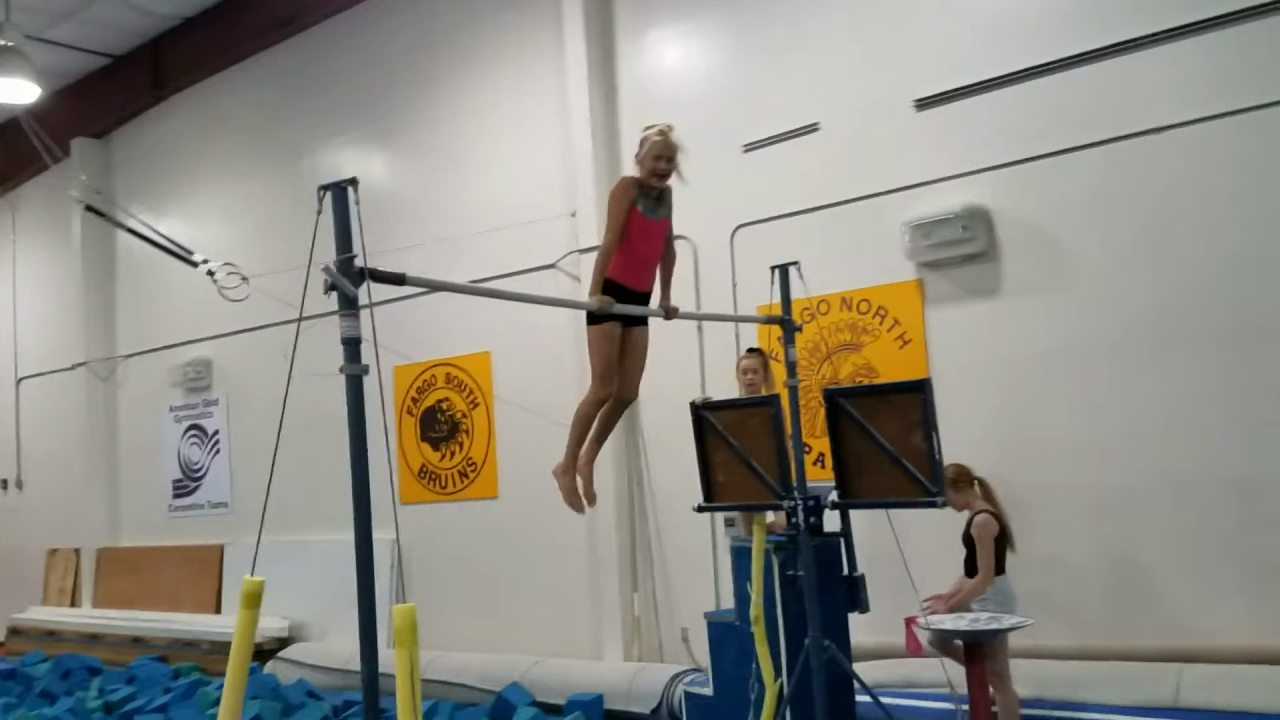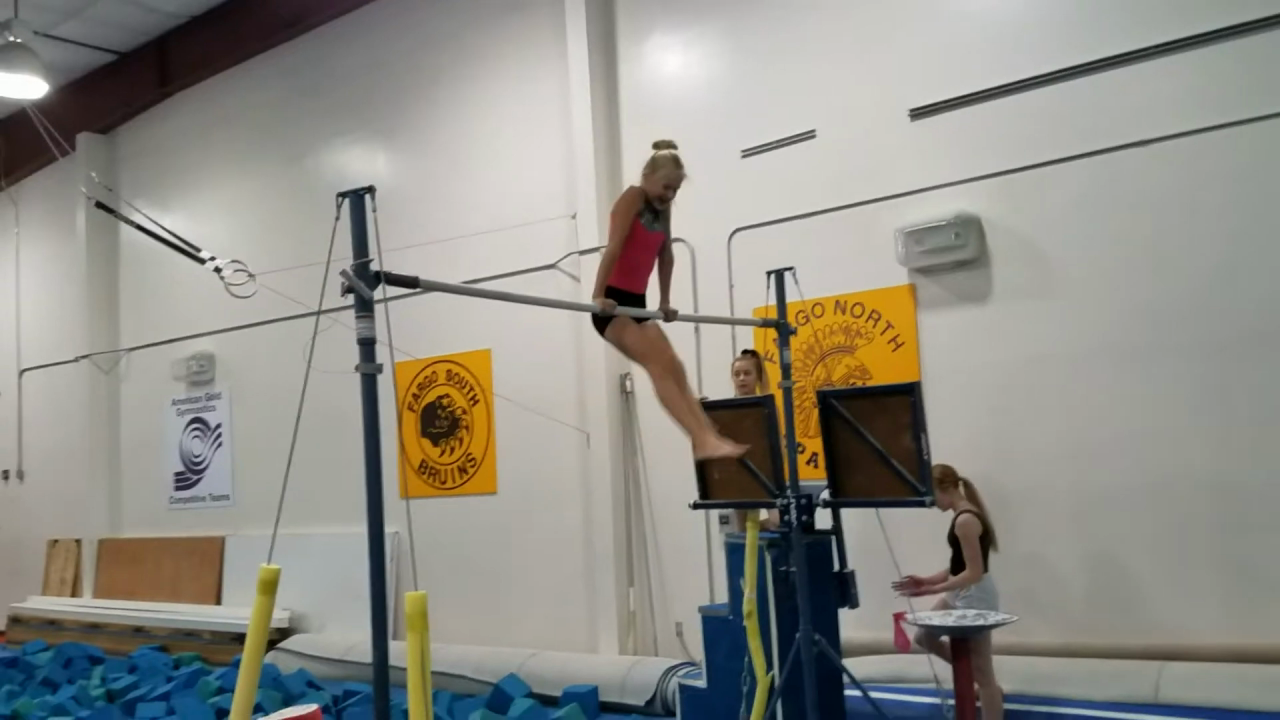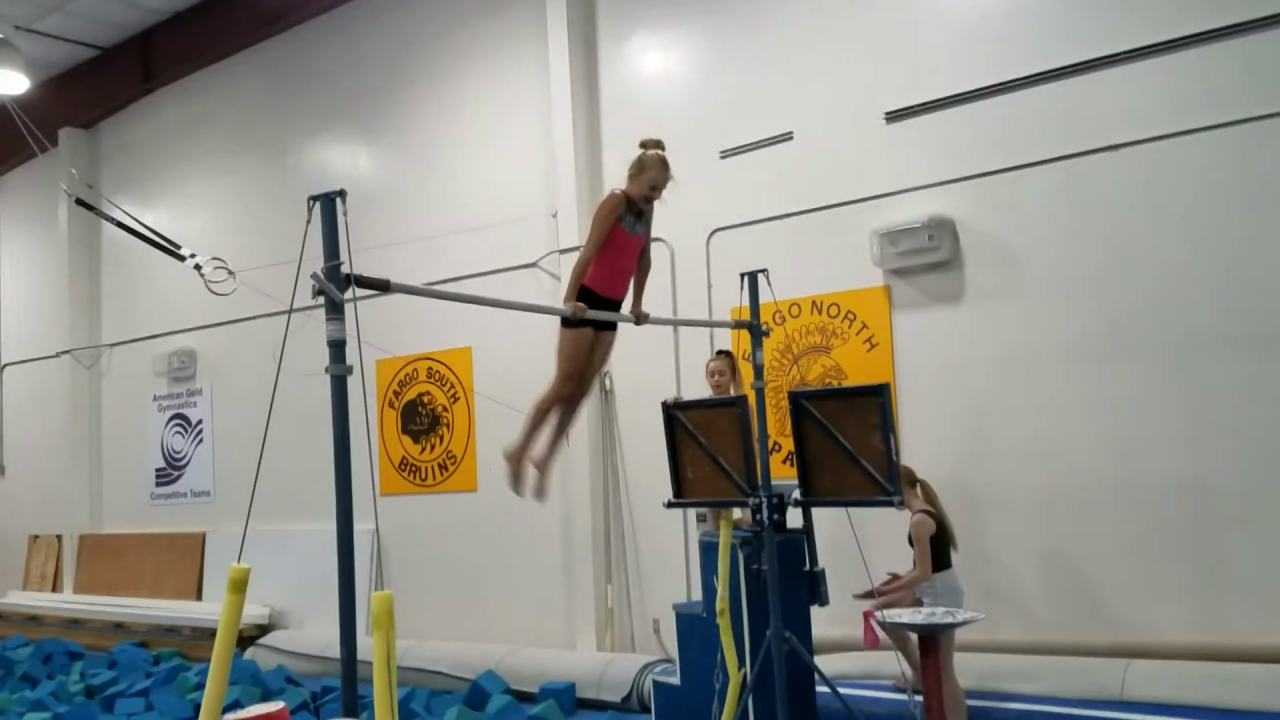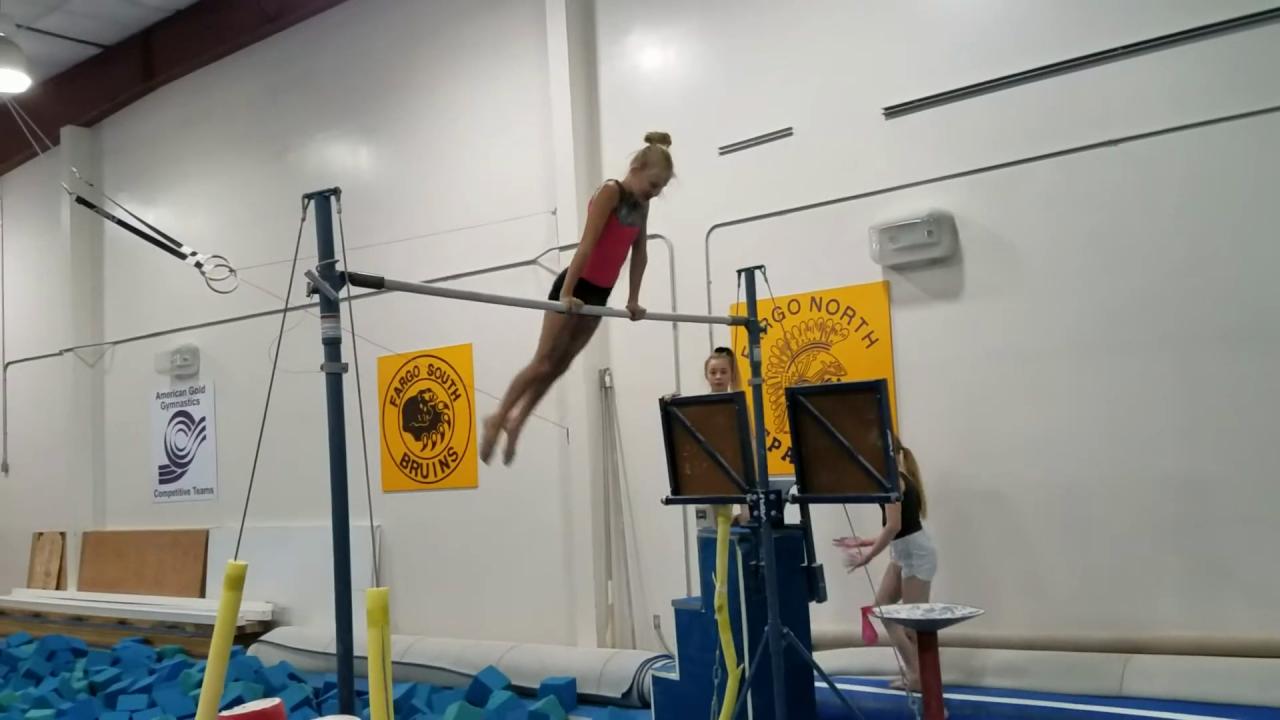
dt=0.5s
person 1, frame 1
left shoulder: (665, 194)
right shoulder: (627, 187)
left elbow: (667, 249)
right elbow: (610, 241)
left wrist: (665, 298)
right wrist: (595, 291)
left hip: (639, 300)
right hip: (613, 295)
left knee: (627, 393)
right knee: (603, 390)
left ankle: (587, 463)
right ankle: (567, 467)
person 1, frame 2
left shoulder: (662, 207)
right shoulder: (632, 198)
left elbow: (666, 256)
right elbow: (613, 248)
left wrist: (664, 303)
right wrist: (598, 297)
left hip: (637, 304)
right hip: (611, 303)
left knee: (673, 368)
right knee: (660, 366)
left ankle: (710, 438)
right ankle: (704, 439)
person 1, frame 3
left shoulder: (647, 210)
right shoulder: (615, 202)
left elbow: (643, 259)
right elbow: (590, 250)
left wrist: (637, 304)
right wrist: (571, 299)
left hip: (609, 308)
right hip: (587, 303)
left knee: (581, 387)
right knee: (566, 385)
left ankle: (545, 458)
right ankle: (519, 451)
person 1, frame 4
left shoulder: (641, 205)
right shoulder: (611, 191)
left elbow: (639, 254)
right elbow: (587, 245)
left wrist: (633, 300)
right wrist: (567, 293)
left hip: (598, 293)
right hip: (577, 290)
left knee: (560, 365)
right knee: (545, 364)
left ankle: (516, 423)
right ankle: (498, 419)
person 2, frame 1
left shoulder: (983, 520)
right shoulder: (978, 516)
left elbow: (985, 576)
left wrist: (951, 607)
right wrist: (949, 595)
left hip: (992, 599)
right hip: (978, 596)
left knee: (999, 676)
right knee: (938, 639)
right ankle: (992, 683)
person 2, frame 2
left shoulder: (965, 520)
right shoulder: (963, 516)
left elbow: (975, 573)
left wrist: (931, 590)
right wrist: (927, 581)
left hip: (975, 596)
right hip: (960, 594)
left knee: (982, 672)
right knee: (924, 638)
right ankle: (983, 684)
person 2, frame 3
left shoulder: (919, 520)
right shoulder: (925, 513)
left elbow: (924, 573)
left wrist: (885, 590)
right wrist: (901, 579)
left hip: (940, 592)
right hip: (928, 588)
left knee: (942, 670)
right knee: (881, 611)
right ankle: (919, 673)
person 2, frame 4
right shoulder: (903, 478)
left elbow: (894, 526)
left wrist: (866, 556)
right wrist: (862, 542)
left hip: (915, 554)
right hip: (904, 552)
left knee: (914, 627)
right knee: (882, 608)
right ankle: (915, 675)
